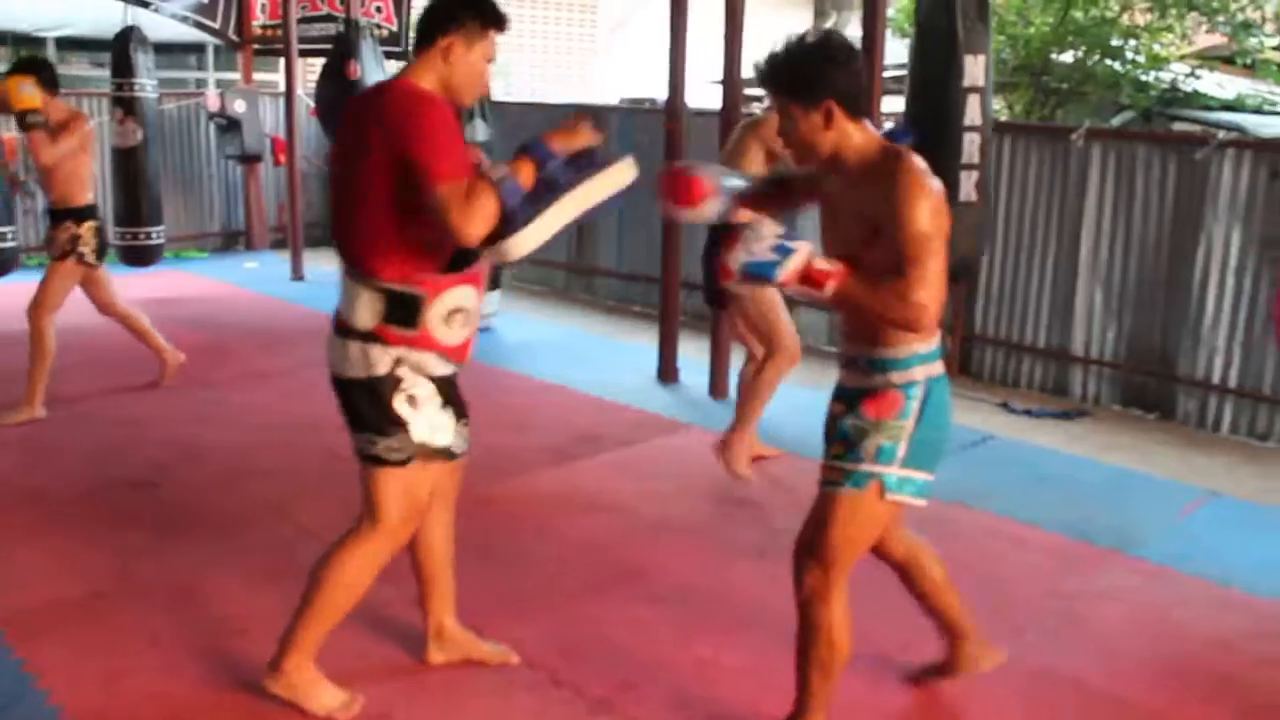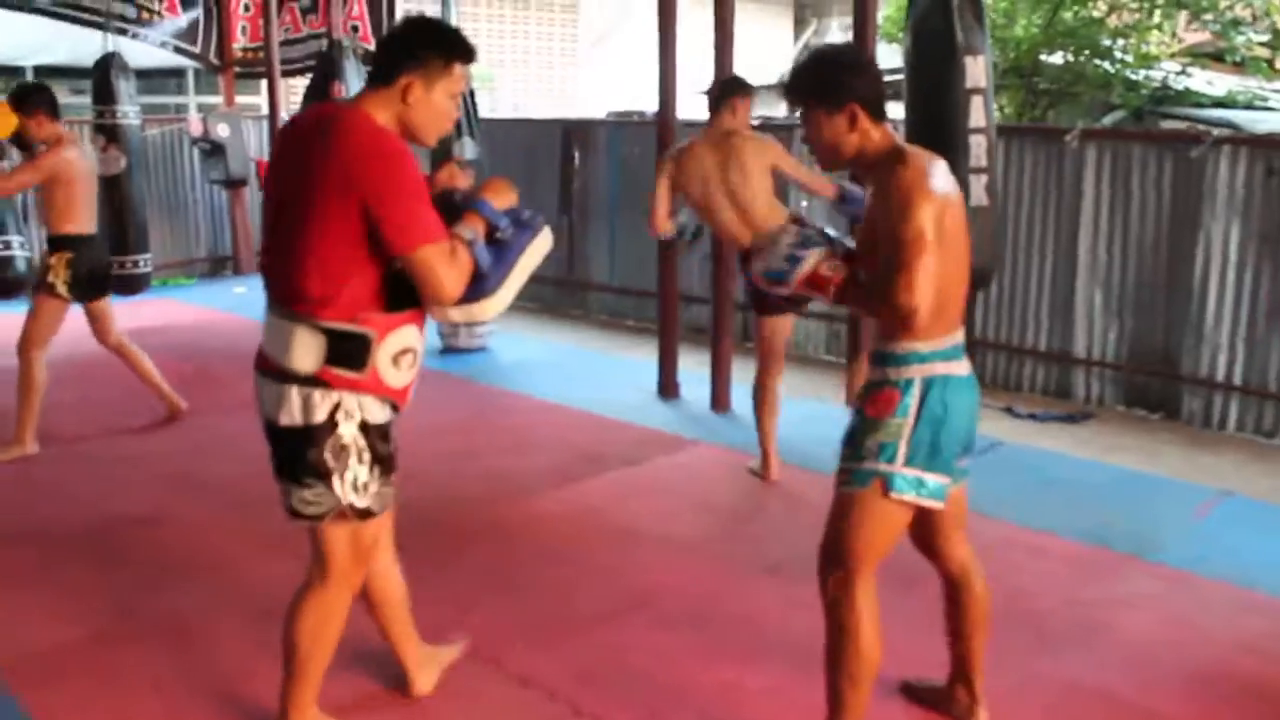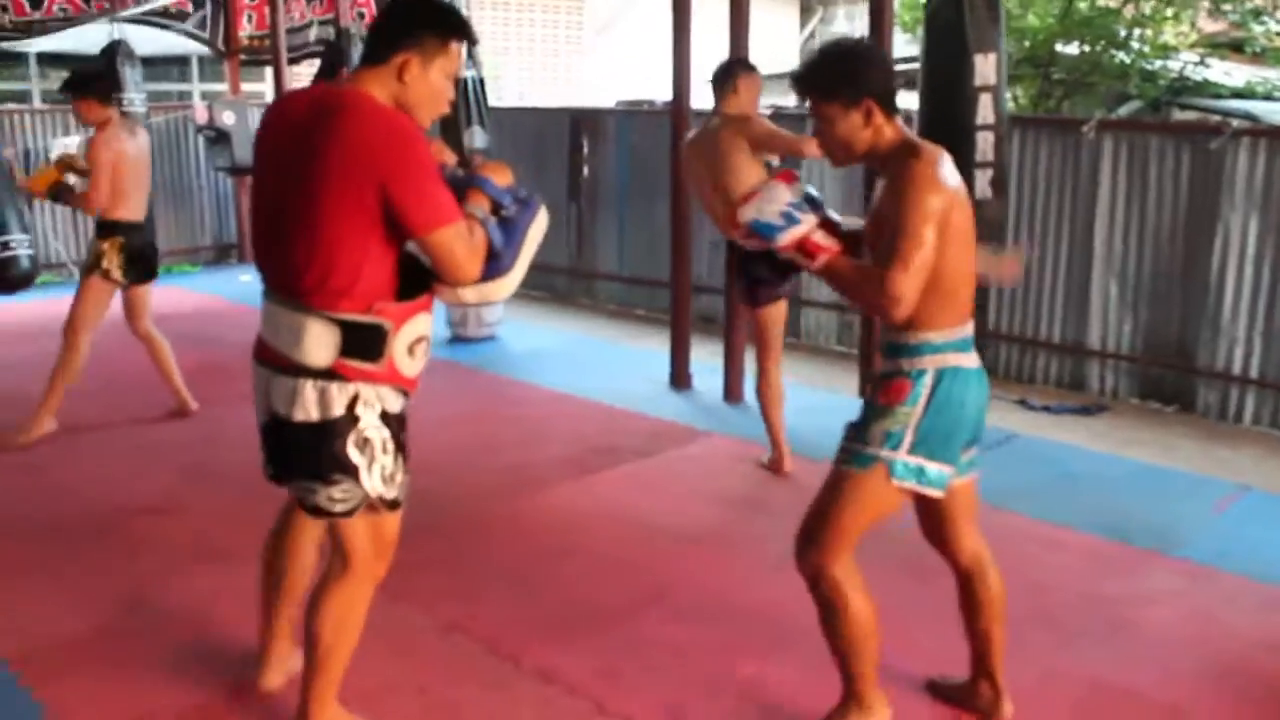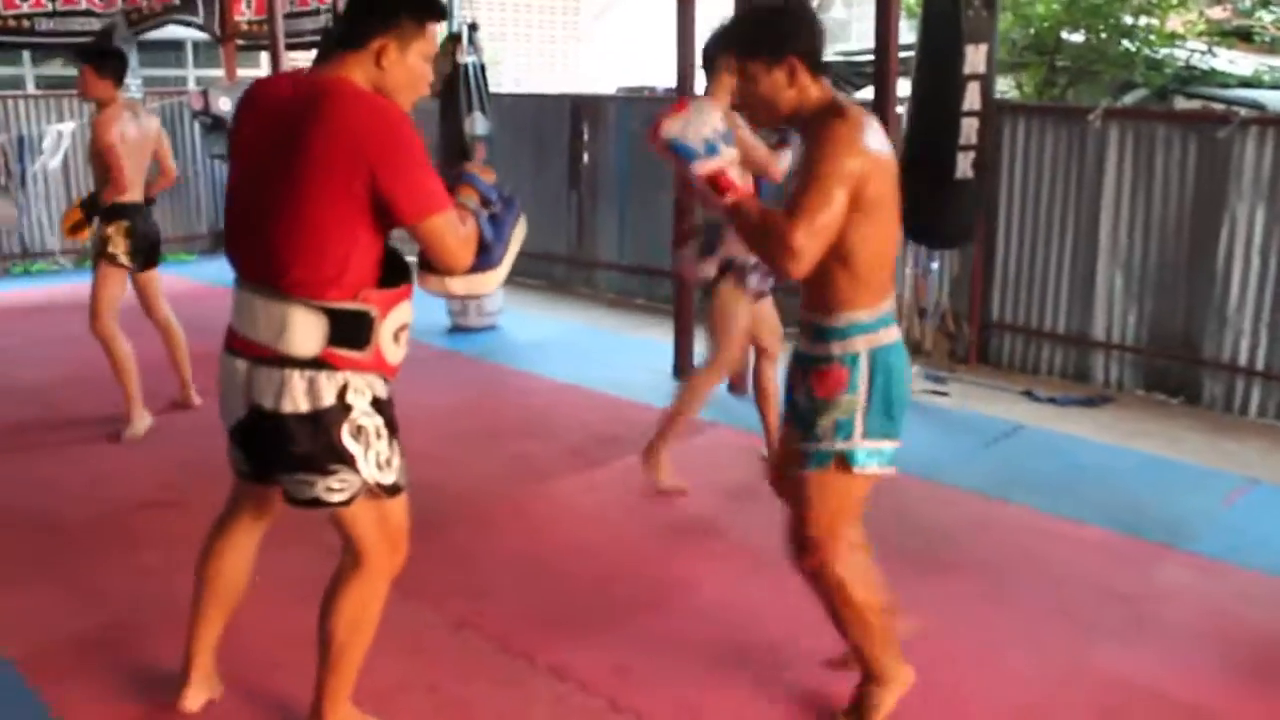
dt=0.3s
person 1, frame 1
left shoulder: (373, 103)
right shoulder: (420, 113)
right elbow: (466, 223)
left wrist: (480, 171)
right wrist: (539, 156)
left hip: (393, 336)
right hip: (397, 346)
left knee: (437, 483)
right knee: (392, 516)
left ankle: (445, 632)
person 1, frame 2
left shoulder: (308, 128)
right shoulder: (381, 155)
right elbow: (444, 284)
left wrist: (428, 194)
right wrist: (479, 210)
left hip: (302, 369)
right hip: (334, 389)
left knee: (374, 525)
right knee: (343, 562)
left ankle: (415, 662)
person 1, frame 3
left shoulder: (285, 112)
right shoulder: (393, 139)
right elbow: (463, 264)
right wrist: (483, 189)
left hip: (283, 358)
right hip: (345, 379)
left knee: (306, 507)
right knee: (364, 555)
left ankle: (276, 654)
person 1, frame 4
left shoulder: (261, 100)
right shoulder: (379, 123)
right elbow: (456, 253)
right wrist: (471, 187)
left hip: (253, 350)
right hip: (328, 373)
left knee: (250, 508)
right knee: (379, 547)
person 2, frame 1
left shoulder: (904, 184)
right shoulder: (845, 172)
left elbow: (916, 309)
right elbow: (782, 192)
left wrist: (805, 271)
right wrist: (731, 191)
left hip: (898, 395)
right hip: (875, 384)
left knee: (818, 565)
right knee: (886, 538)
right ankle: (967, 644)
person 2, frame 2
left shoulder: (902, 181)
right shoulder: (918, 169)
left elbow: (909, 309)
left hip: (912, 391)
right hip: (943, 383)
left knee: (845, 571)
right knee: (947, 548)
person 2, frame 3
left shoulder: (918, 175)
right shoulder: (913, 169)
left elbow: (893, 295)
right elbow: (878, 256)
left wrist: (802, 243)
right wrist: (812, 219)
left hip: (924, 383)
right hip: (947, 378)
left knee: (821, 549)
right knee: (960, 541)
person 2, frame 4
left shoulder: (841, 139)
right shoulder: (842, 130)
left elbow: (792, 256)
left wrist: (720, 180)
right wrist: (731, 197)
left hip: (852, 359)
right hip: (841, 350)
left knee: (818, 543)
right knee: (794, 482)
right ankle: (872, 624)
person 3, frame 1
left shoulder: (750, 131)
right shoulder: (767, 128)
left knee: (760, 351)
right knee: (786, 351)
left ankle: (747, 443)
right ankle: (733, 441)
person 3, frame 2
left shoulder: (676, 160)
right shoulder: (758, 144)
left elbow: (660, 225)
right elbow: (818, 186)
left wrist: (683, 229)
right wrist: (846, 195)
left knee: (769, 367)
left ankle: (768, 462)
person 3, frame 3
left shoulder: (692, 145)
right shoulder: (743, 126)
right elbow: (806, 147)
left hip: (746, 257)
left knee: (769, 358)
left ankle: (779, 453)
person 3, frame 4
right shoulder: (725, 120)
right elbow: (773, 169)
right wrist: (791, 148)
left hip: (732, 243)
right hip: (729, 244)
left knee: (771, 346)
right knee: (724, 360)
left ankle: (777, 444)
right ankle: (658, 451)
person 4, frame 1
left shoulder: (78, 123)
right shoulder: (45, 125)
left elbow: (44, 159)
left hip: (80, 228)
right hip: (68, 224)
left knee: (40, 313)
right knee: (109, 303)
left ankle: (32, 403)
right ankle: (168, 354)
person 4, frame 2
left shoulder: (58, 154)
right shoulder: (73, 146)
left hip: (67, 256)
right hip: (91, 251)
right knee: (112, 338)
right ankle: (171, 399)
person 4, frame 3
left shoulder: (102, 140)
right shoulder: (138, 131)
left elbow: (96, 202)
left wrist: (59, 192)
right wrist: (79, 170)
left hip: (116, 241)
right hip: (142, 235)
left knee: (77, 330)
right knee: (143, 325)
left ankle: (44, 417)
right ankle: (185, 399)
person 4, frame 4
left shoulder: (104, 120)
right shoulder: (147, 117)
left elbow: (121, 181)
right elbow: (169, 174)
left wrist: (89, 204)
left hip: (119, 225)
right hip: (143, 220)
left knee: (103, 322)
right knee: (160, 312)
left ankle: (138, 410)
right ankle: (188, 390)
